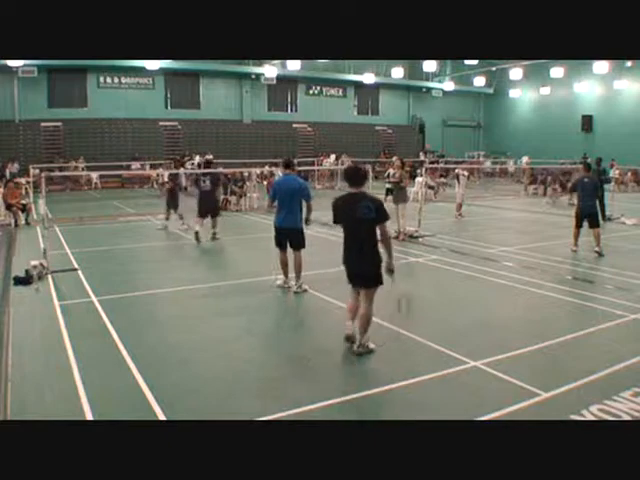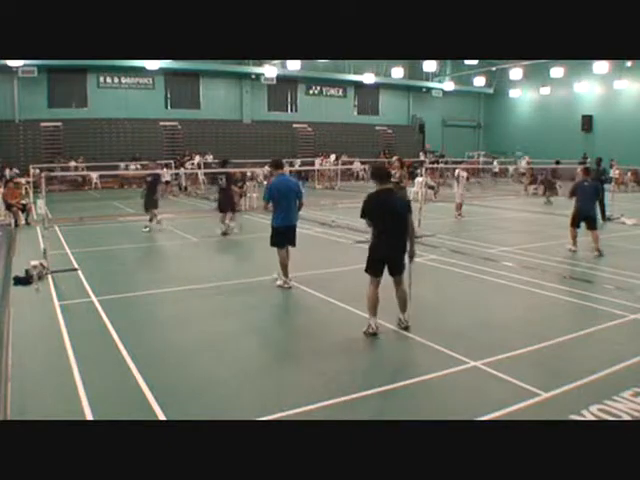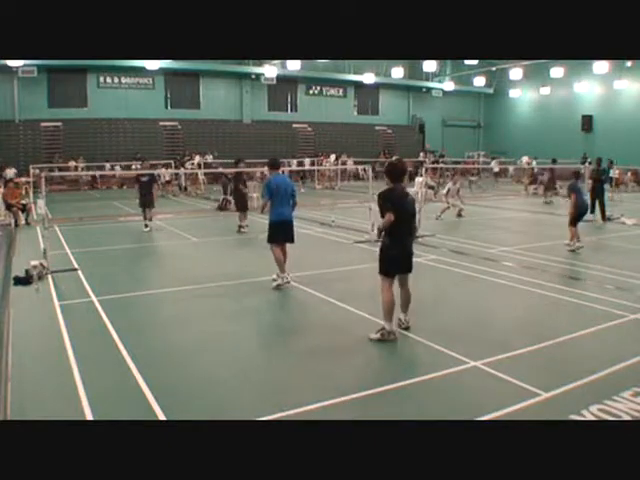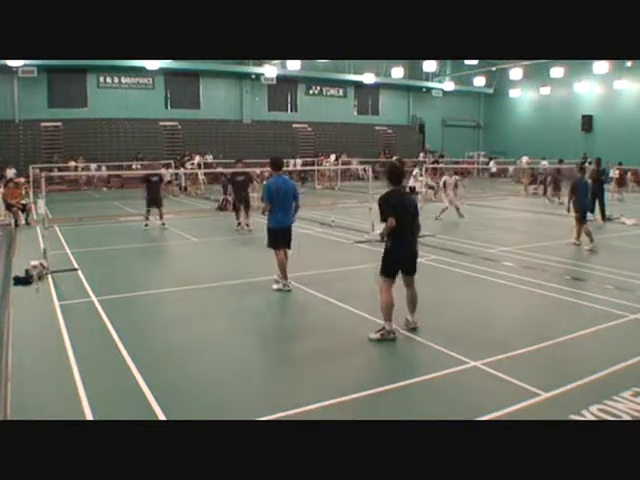
dt=0.7s
person 1, frame 1
left shoulder: (338, 203)
right shoulder: (374, 203)
right elbow: (384, 234)
right wrist: (390, 259)
left hip: (350, 257)
right hip: (370, 258)
left knee: (355, 293)
right knee: (367, 300)
left ankle: (350, 327)
right ankle: (361, 343)
person 1, frame 2
left shoulder: (372, 198)
right shoulder: (402, 197)
left elbow: (369, 223)
right elbow: (410, 225)
right wrist: (412, 247)
left hip: (379, 246)
right hip: (398, 247)
left knee: (373, 285)
right knee: (399, 283)
left ankle: (372, 323)
right ankle: (403, 318)
person 1, frame 3
left shoulder: (385, 195)
right shoulder: (408, 196)
left elbow: (389, 218)
right elbow: (414, 225)
left wrist: (380, 228)
left hip: (391, 246)
right hip: (406, 246)
left knee: (387, 287)
right knee: (404, 283)
left ankle: (388, 329)
right ankle: (404, 319)
person 1, frame 4
left shoulder: (385, 199)
right shoulder: (410, 197)
left elbow: (391, 222)
right elbow: (417, 224)
left wrist: (382, 234)
left hip: (394, 248)
right hip: (410, 248)
left knee: (385, 287)
right knee: (409, 284)
left ankle: (388, 329)
right ankle: (411, 320)
person 2, frame 1
left shoulder: (277, 183)
right shoulder: (301, 184)
left elbow: (270, 204)
right elbow: (309, 205)
right wrist: (307, 218)
left hip: (280, 223)
right hip: (295, 223)
left knee: (282, 252)
right knee: (297, 252)
left ankle: (286, 280)
right ankle: (298, 284)
person 2, frame 2
left shoulder: (272, 184)
right shoulder: (294, 182)
left elbow: (266, 205)
right elbow: (301, 203)
left wrist: (267, 207)
left hip: (278, 221)
right hip: (291, 221)
left knee: (281, 250)
right knee: (286, 248)
left ankle: (286, 280)
right ankle: (284, 273)
person 2, frame 3
left shoulder: (270, 181)
right shoulder: (288, 180)
left elbow: (266, 202)
right elbow: (294, 201)
left wrist: (262, 210)
left hip: (276, 218)
right hip: (288, 218)
left knee: (275, 246)
right knee: (283, 245)
left ankle: (284, 275)
right ankle: (282, 273)
person 2, frame 4
left shoulder: (269, 184)
right shoulder: (291, 183)
left elbow: (266, 206)
right elbow: (297, 204)
left wrist: (263, 212)
left hip: (275, 222)
right hip: (287, 222)
left knee: (279, 252)
right knee: (284, 250)
left ankle: (285, 282)
right ankle: (282, 275)
